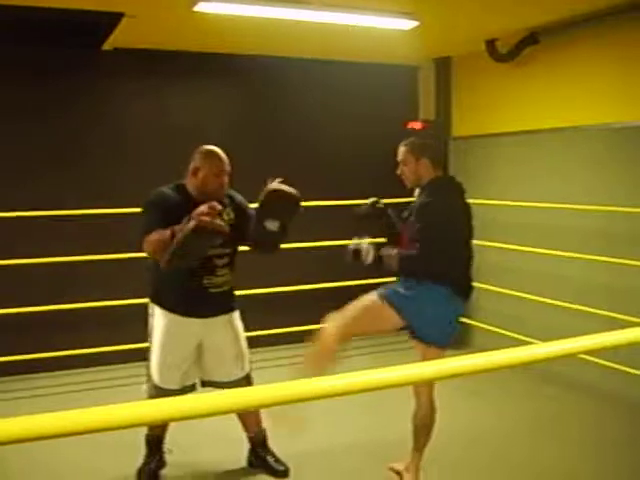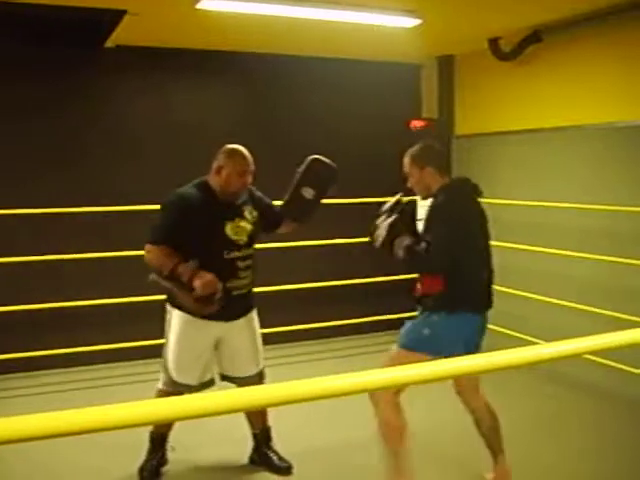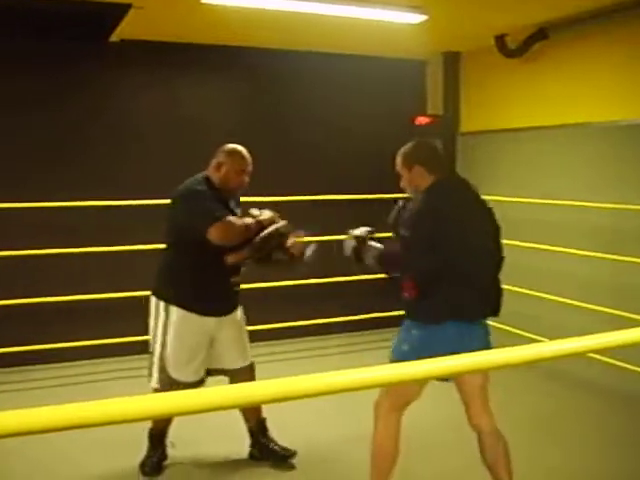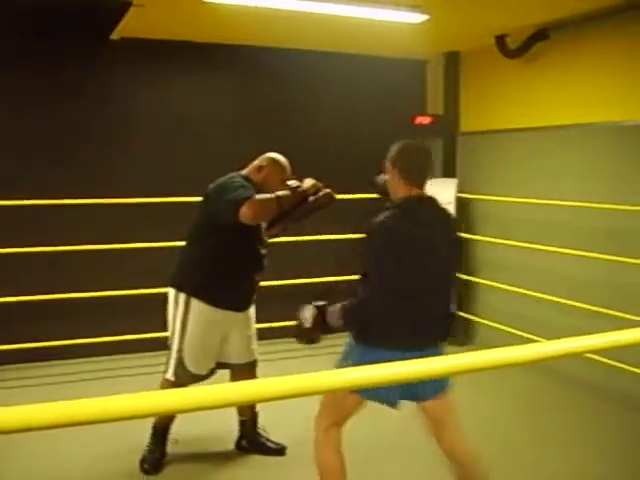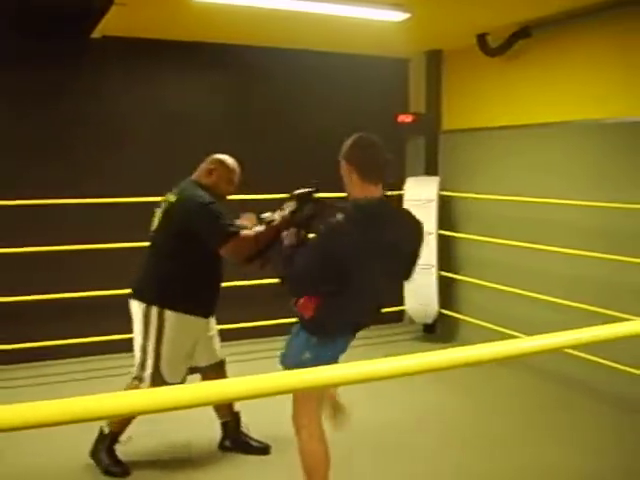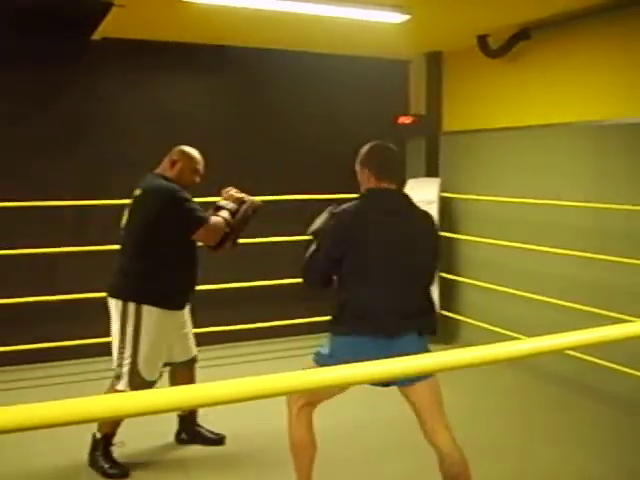
dt=0.5s
person 1, frame 1
left shoulder: (432, 201)
right shoulder: (450, 198)
left elbow: (427, 258)
left wrist: (382, 256)
right wrist: (395, 230)
left hip: (425, 292)
right hip: (449, 301)
left knee: (336, 325)
right knee: (423, 390)
person 1, frame 2
left shoulder: (446, 207)
right shoulder: (464, 204)
left elbow: (430, 262)
left wrist: (397, 238)
right wrist: (408, 234)
left hip: (447, 315)
right hip: (469, 313)
left knee: (383, 392)
right knee: (471, 396)
person 1, frame 3
left shoulder: (427, 207)
right shoulder: (476, 205)
left elbow: (408, 261)
right elbow: (491, 261)
left wrist: (367, 248)
left hip: (433, 324)
right hip: (472, 322)
left knee: (388, 411)
right knee: (482, 420)
person 1, frame 4
left shoulder: (388, 227)
right shoulder: (444, 224)
left elbow: (376, 300)
left wrist: (327, 316)
left hip: (378, 347)
right hip: (426, 347)
left knee: (327, 426)
right knee: (452, 441)
person 1, frame 5
left shoulder: (342, 229)
right shoulder: (408, 224)
left elbow: (297, 279)
right elbow: (400, 273)
left wrist: (292, 232)
left hip: (324, 327)
right hip: (354, 319)
left knee: (306, 421)
right ankle: (331, 403)
person 1, frame 6
left shoulder: (346, 218)
right shoulder: (424, 222)
left elbow: (314, 277)
left wrist: (319, 238)
left hip: (356, 338)
right hip: (408, 337)
left knee: (298, 405)
right knee: (439, 433)
person 2, frame 1
left shoulder: (233, 202)
right shoulder: (164, 200)
right elbow: (152, 245)
right wrist: (191, 223)
left hip: (222, 311)
right hip: (175, 311)
left knee: (240, 380)
right knee: (163, 387)
left ankle: (259, 449)
right ankle: (153, 452)
person 2, frame 2
left shoulder: (250, 199)
right shoulder: (185, 202)
left elbow: (284, 223)
right elbow: (153, 252)
left wrist: (306, 192)
right wrist: (191, 275)
left hip: (240, 310)
right hip: (196, 311)
left knee: (252, 378)
right knee: (176, 383)
left ankle: (262, 447)
right ankle: (156, 451)
person 2, frame 3
left shoulder: (227, 197)
right shoulder: (194, 194)
left elbow: (243, 241)
right elbow: (223, 234)
left wrist: (285, 243)
right wrist: (258, 221)
left hip: (225, 304)
right hip: (182, 304)
left knee: (242, 369)
right knee: (171, 380)
left ankle: (260, 440)
right ankle: (156, 445)
person 2, frame 4
left shoulder: (250, 194)
right shoulder: (232, 187)
right elbow: (253, 213)
right wrist: (295, 193)
left hip: (237, 300)
right hip: (199, 297)
left knee: (245, 365)
right knee: (182, 372)
left ankle: (248, 434)
right ankle: (158, 441)
person 2, frame 5
left shoulder: (188, 198)
right shoulder: (197, 203)
left elbow: (208, 242)
right elbow: (235, 248)
left wrist: (241, 227)
right wrist: (274, 226)
left hip: (191, 307)
right hip: (164, 306)
left knee: (214, 368)
right knee: (150, 381)
left ankle: (233, 434)
right ankle: (104, 444)
person 2, frame 6
left shoulder: (155, 192)
right shoulder: (166, 194)
left elbow: (196, 228)
right elbow: (210, 234)
left wrist: (222, 208)
right wrist: (229, 208)
left hip: (168, 299)
right hip: (141, 302)
left knee: (184, 362)
right knee: (131, 379)
left ankle: (188, 426)
right ankle: (100, 448)
